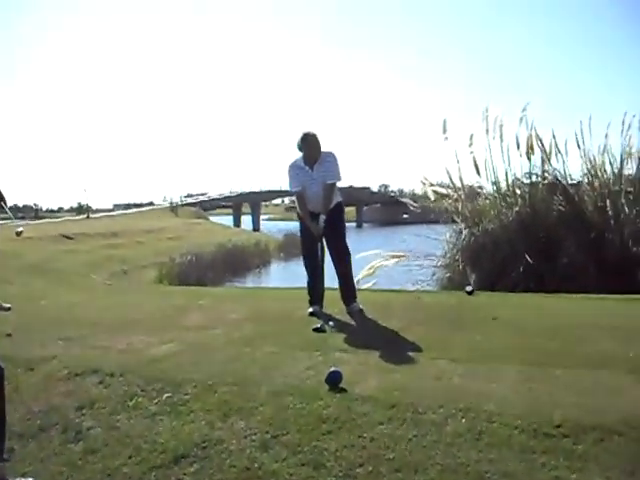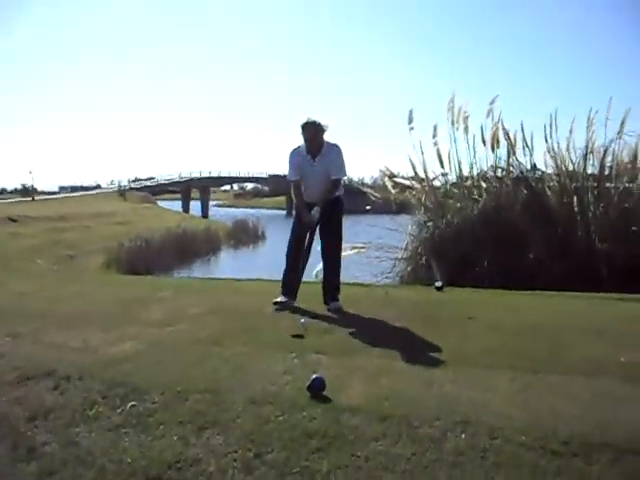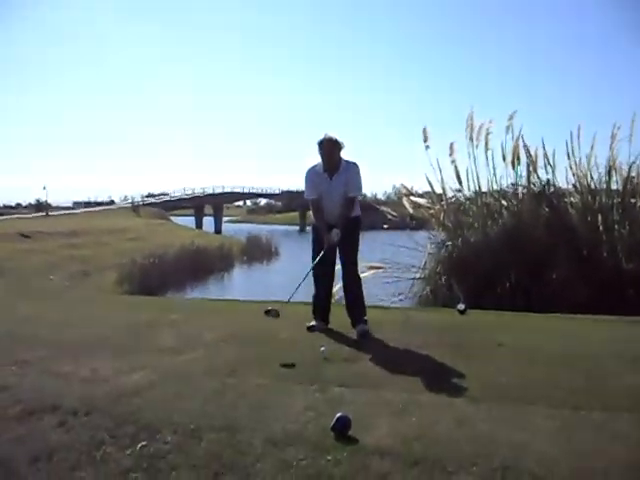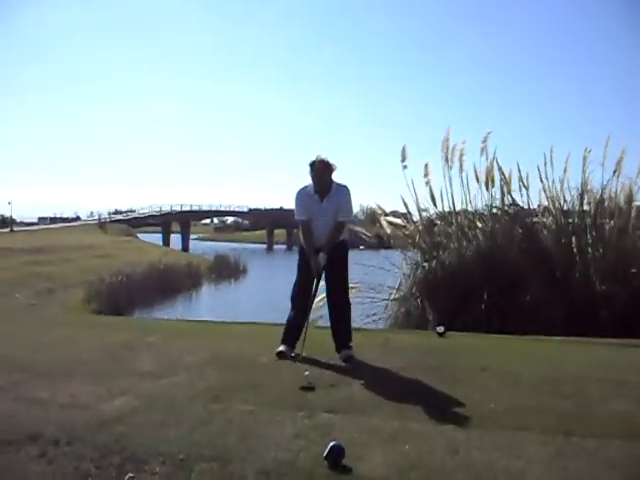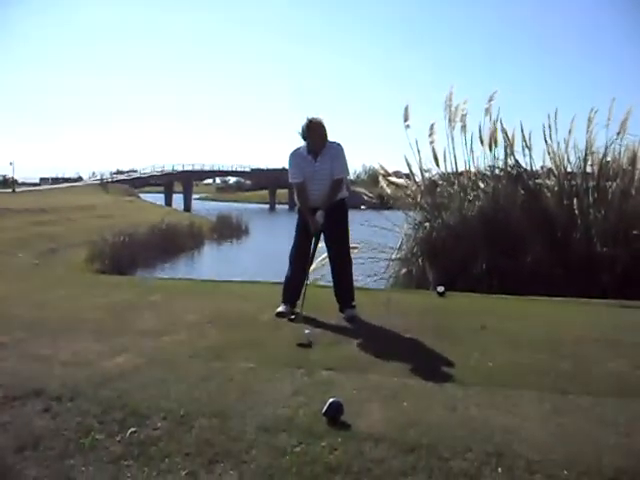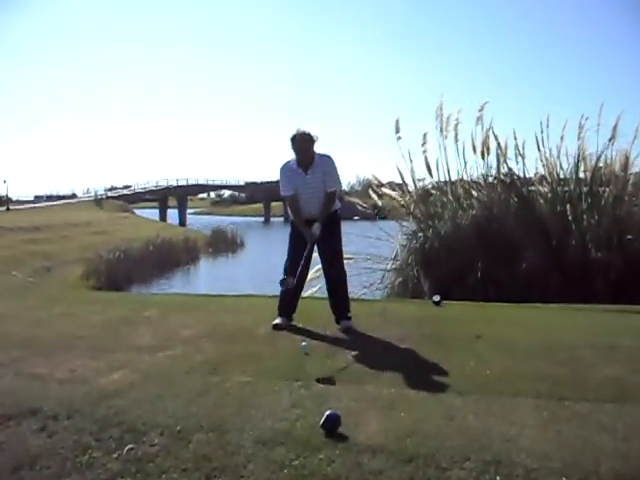
dt=0.7s
person 1, frame 1
left shoulder: (330, 159)
right shoulder: (294, 168)
left elbow: (330, 189)
right elbow: (299, 198)
left wrist: (323, 217)
right wrist: (311, 225)
left hip: (332, 211)
right hip: (308, 215)
left knee: (341, 256)
right knee: (311, 260)
left ankle: (351, 301)
right ankle: (315, 303)
person 1, frame 2
left shoulder: (334, 151)
right shoulder: (295, 155)
left elbow: (335, 183)
right elbow: (295, 186)
left wrist: (318, 208)
right wrist: (305, 214)
left hip: (331, 203)
right hip: (305, 203)
left knee: (331, 251)
right knee: (295, 247)
left ankle: (332, 298)
right ankle: (288, 293)
person 1, frame 3
left shoulder: (352, 169)
right shoulder: (312, 173)
left elbow: (351, 201)
right elbow: (315, 206)
left wrist: (338, 230)
right wrist: (326, 234)
left hip: (349, 223)
right hip: (322, 225)
left knee: (350, 270)
right knee: (321, 272)
left ankle: (359, 321)
right ankle: (321, 318)
person 1, frame 4
left shoulder: (343, 192)
right shoulder: (302, 194)
left elbow: (340, 226)
right elbow: (304, 228)
left wrist: (324, 254)
right wrist: (313, 257)
left hip: (336, 247)
right hip: (309, 248)
left knee: (339, 297)
right knee: (300, 294)
left ankle: (344, 346)
right ankle: (288, 342)
person 1, frame 5
left shoulder: (336, 150)
right shoulder: (296, 157)
left elbow: (338, 183)
right elbow: (299, 189)
left wrist: (322, 212)
right wrist: (310, 218)
left hip: (334, 206)
right hip: (307, 208)
left knee: (340, 256)
right knee: (299, 254)
left ankle: (347, 305)
right ankle: (288, 302)
person 1, frame 6
left shoulder: (326, 162)
right shoulder: (286, 169)
left elbow: (332, 195)
right elbow: (291, 202)
left wrist: (319, 224)
right wrist: (305, 230)
left hip: (327, 218)
right hip: (300, 221)
left knee: (334, 268)
right knee: (293, 267)
left ankle: (343, 316)
right ankle: (284, 314)
